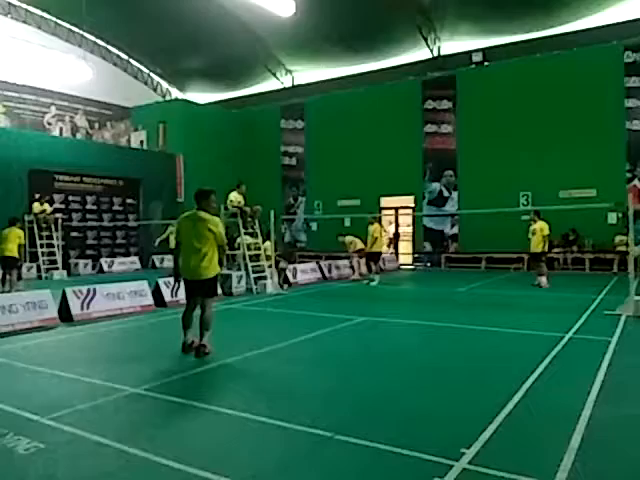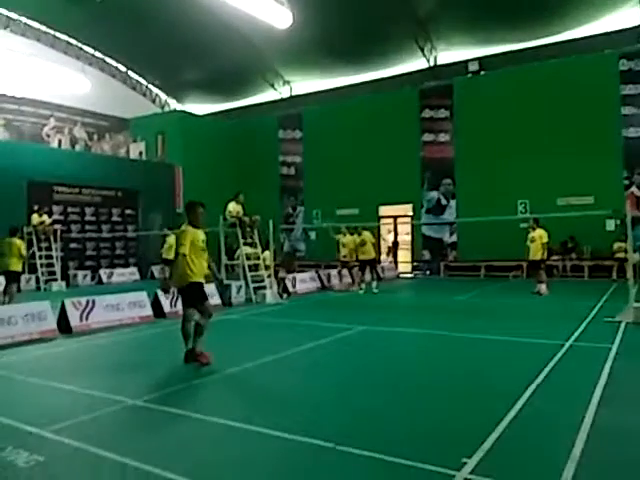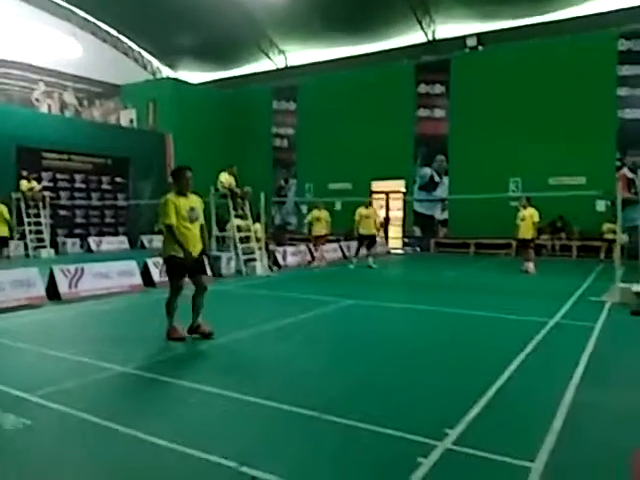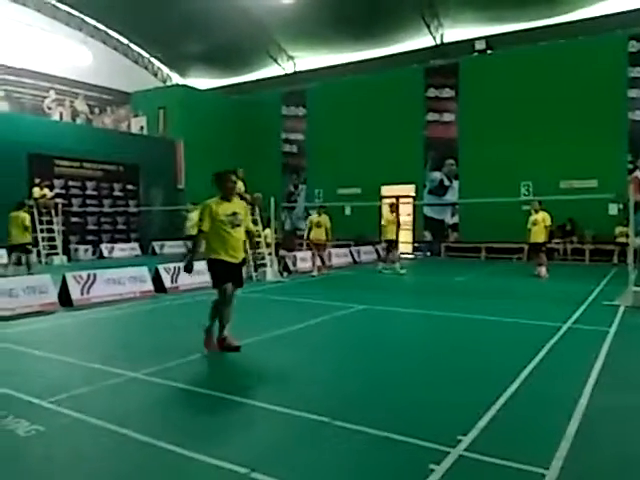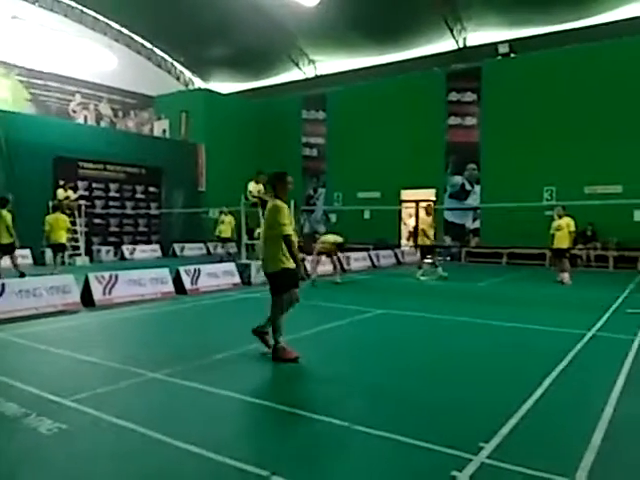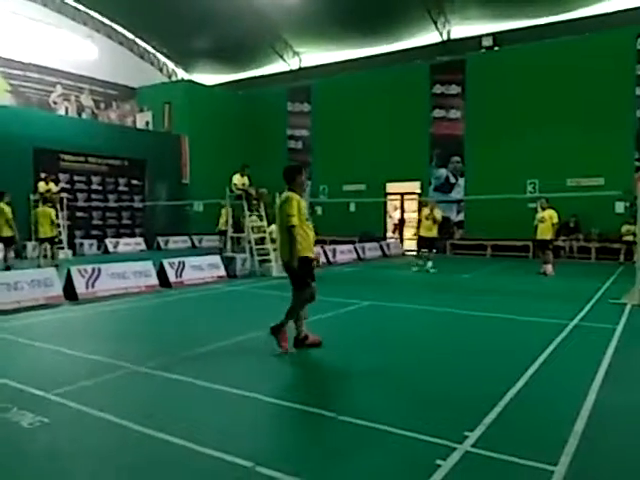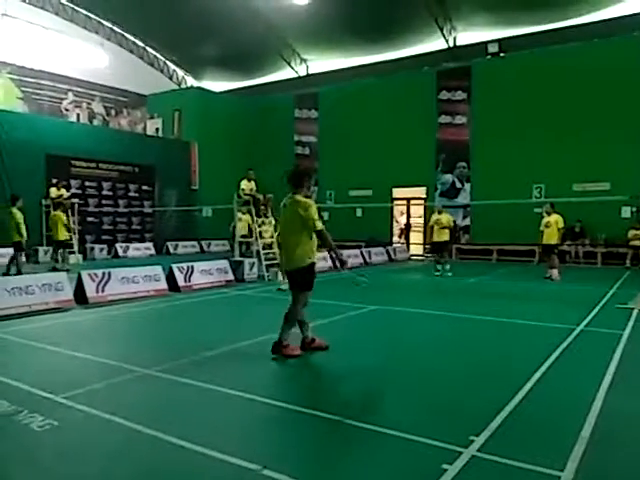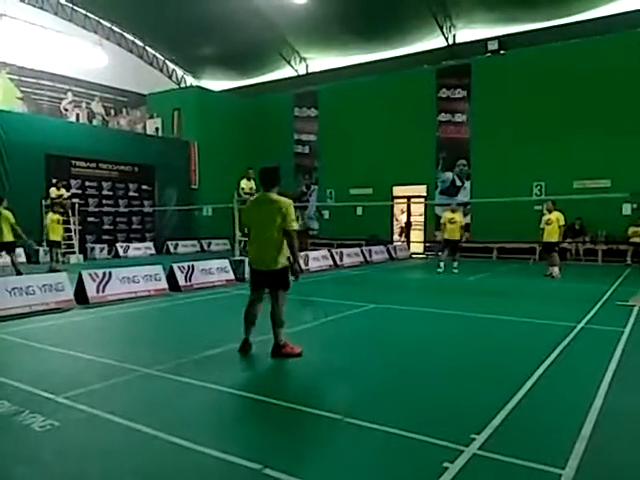
dt=0.7s
person 1, frame 1
left shoulder: (183, 219)
right shoulder: (213, 221)
left elbow: (177, 246)
right elbow: (222, 246)
left wrist: (176, 267)
right wrist: (218, 257)
left hip: (188, 271)
right hip: (207, 270)
left knee: (190, 306)
right knee: (207, 307)
left ankle: (187, 341)
right ankle: (203, 344)
person 1, frame 2
left shoulder: (200, 232)
right shoulder: (186, 232)
left elbow: (204, 256)
right elbow: (179, 256)
right wrist: (172, 278)
left hip: (195, 279)
right hip: (189, 280)
left knee: (189, 315)
right knee: (207, 312)
left ankle: (190, 351)
right ankle: (196, 349)
person 1, frame 3
left shoulder: (197, 200)
right shoulder: (169, 201)
right elbow: (170, 228)
left wrist: (205, 250)
right wrist: (185, 250)
left hip: (195, 252)
right hip: (176, 253)
left knee: (202, 286)
right knee: (176, 290)
left ankle: (195, 324)
right ankle: (171, 327)
person 1, frame 4
left shoulder: (242, 205)
right shoulder: (211, 206)
left elbow: (249, 231)
right elbow: (200, 234)
right wrist: (191, 258)
left hip: (237, 259)
right hip: (218, 258)
left knee: (229, 298)
right knee: (225, 295)
left ankle: (222, 336)
right ankle: (210, 328)
person 1, frame 5
left shoulder: (280, 205)
right shoulder: (279, 207)
right elbow: (287, 238)
right wrist: (298, 264)
left hip: (284, 263)
right hip: (279, 264)
left knee: (292, 299)
right knee: (280, 303)
left ankle: (264, 329)
right ankle: (279, 346)
person 1, frame 6
left shoulder: (297, 199)
right shoulder: (291, 199)
right elbow: (291, 231)
left wrist: (311, 254)
right wrist: (294, 259)
left hip: (303, 255)
right hip: (297, 256)
left knee: (301, 295)
right knee: (308, 295)
left ankle: (301, 335)
right ankle: (281, 327)
person 1, frame 7
left shoulder: (285, 204)
right shoulder: (306, 205)
right elbow: (320, 233)
left wrist: (283, 254)
right wrist: (337, 253)
left hip: (289, 261)
right hip: (302, 261)
left knee: (301, 300)
right knee: (299, 302)
left ankle: (307, 339)
right ankle: (281, 342)
person 1, frame 8
left shoulder: (251, 204)
right shoulder: (284, 204)
left elbow: (249, 233)
right elbow: (290, 235)
right wrist: (295, 261)
left hip: (256, 261)
right hip: (276, 262)
left knee: (255, 300)
right knee: (278, 302)
left ankle: (246, 340)
right ankle: (279, 344)
